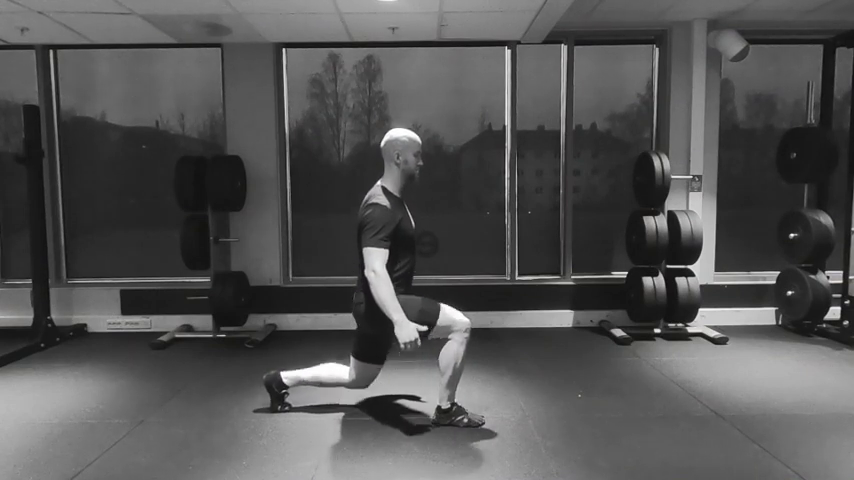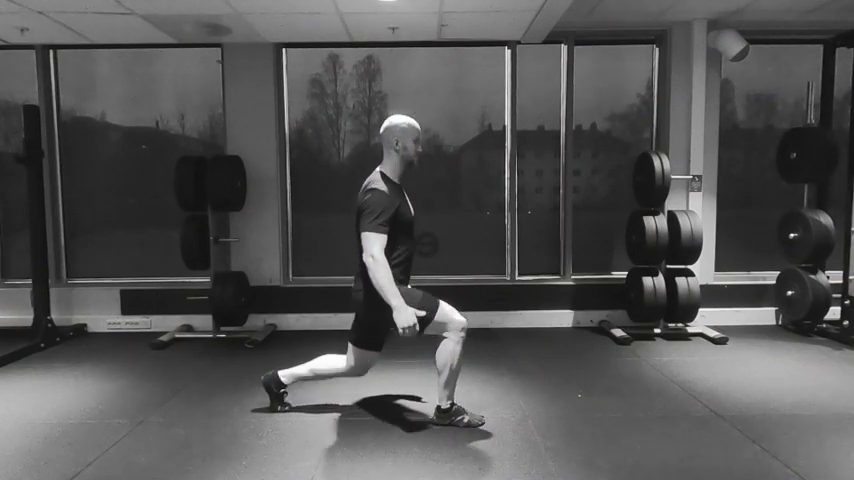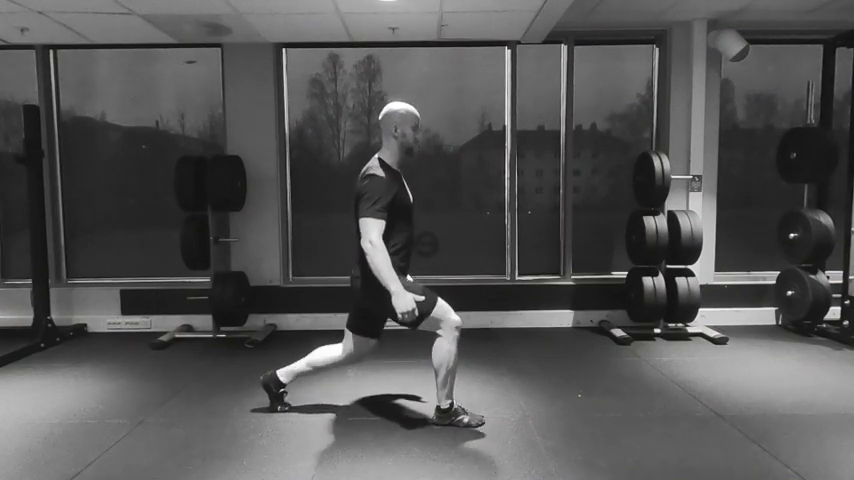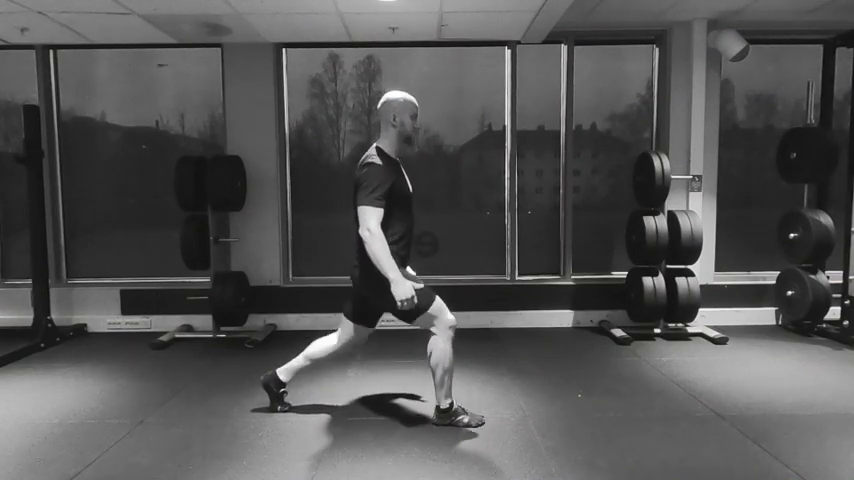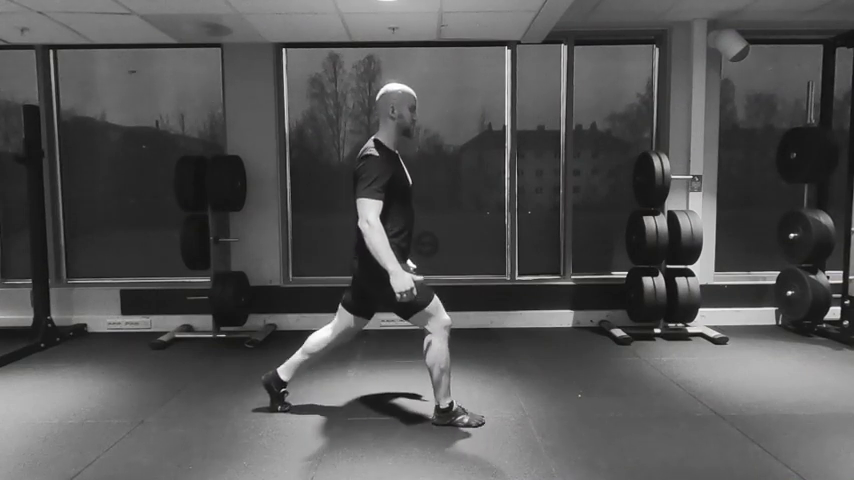
dt=0.1s
person 1, frame 1
left shoulder: (390, 199)
right shoulder: (381, 208)
right elbow: (374, 272)
left wrist: (399, 313)
right wrist: (400, 321)
left hip: (377, 306)
right hip: (384, 305)
left knee: (357, 378)
right knee: (459, 326)
left ankle: (281, 380)
right ankle: (446, 410)
person 1, frame 2
left shoulder: (390, 186)
right shoulder: (380, 193)
right elbow: (372, 256)
left wrist: (400, 297)
right wrist: (399, 306)
left hip: (379, 294)
right hip: (381, 294)
left knee: (354, 365)
right knee: (455, 325)
left ankle: (280, 379)
right ankle: (446, 409)
person 1, frame 3
left shoulder: (388, 173)
right shoulder: (378, 179)
right elbow: (370, 242)
left wrist: (401, 280)
right wrist: (397, 291)
left hip: (376, 282)
right hip: (382, 282)
left knee: (352, 351)
right knee: (449, 325)
left ankle: (278, 378)
right ankle: (446, 410)
person 1, frame 4
left shoulder: (388, 162)
right shoulder: (376, 167)
right elbow: (369, 229)
left wrist: (401, 268)
right wrist: (397, 279)
left hip: (377, 272)
right hip: (380, 273)
left knee: (346, 339)
right knee: (444, 324)
left ankle: (279, 377)
right ankle: (445, 409)
person 1, frame 5
left shoulder: (387, 155)
right shoulder: (376, 160)
right elbow: (368, 222)
left wrist: (400, 261)
right wrist: (396, 271)
left hip: (376, 264)
right hip: (381, 266)
left knee: (341, 329)
right knee: (439, 324)
left ankle: (279, 378)
right ankle: (445, 409)
